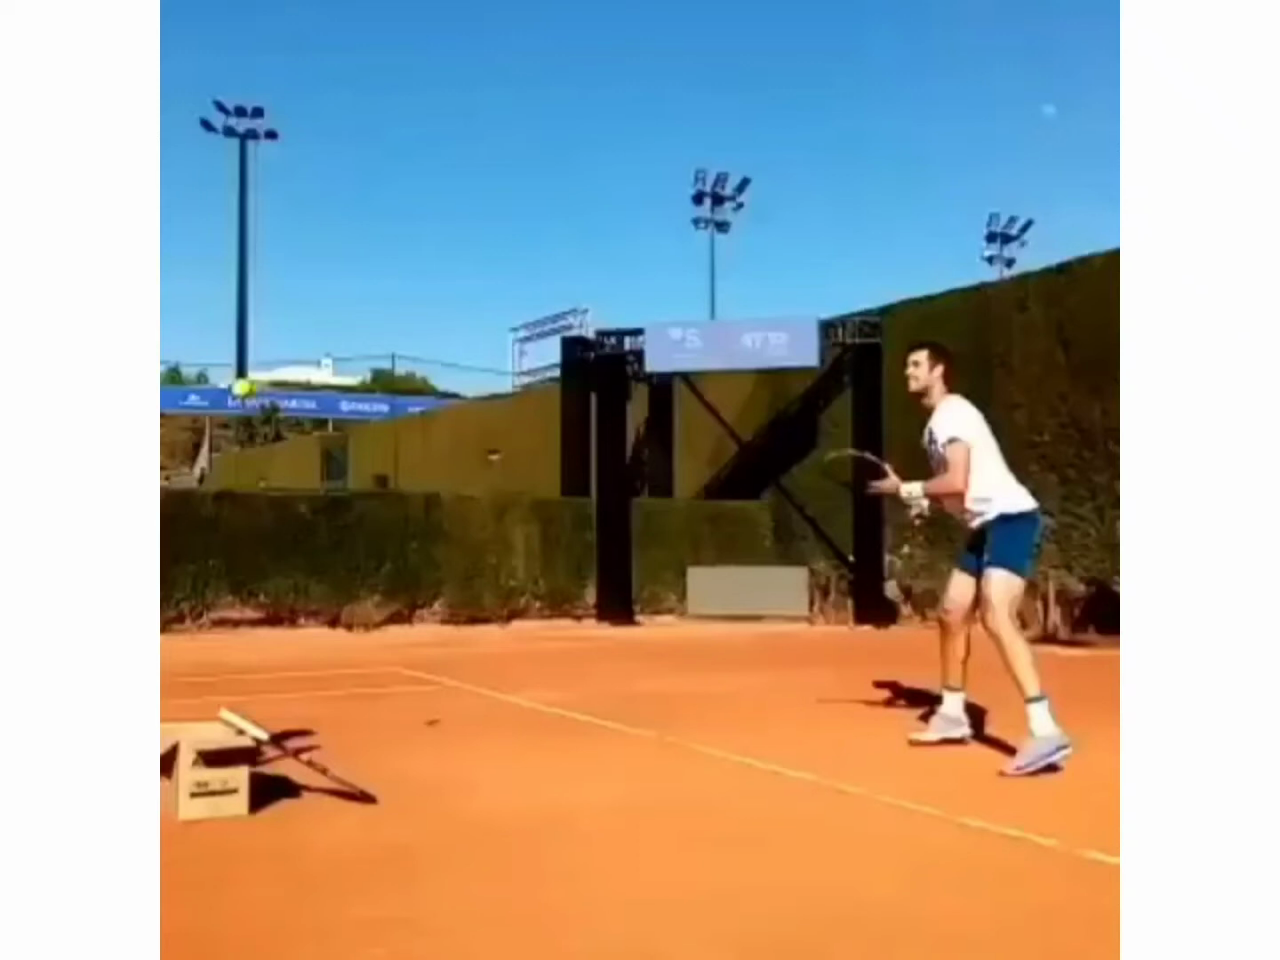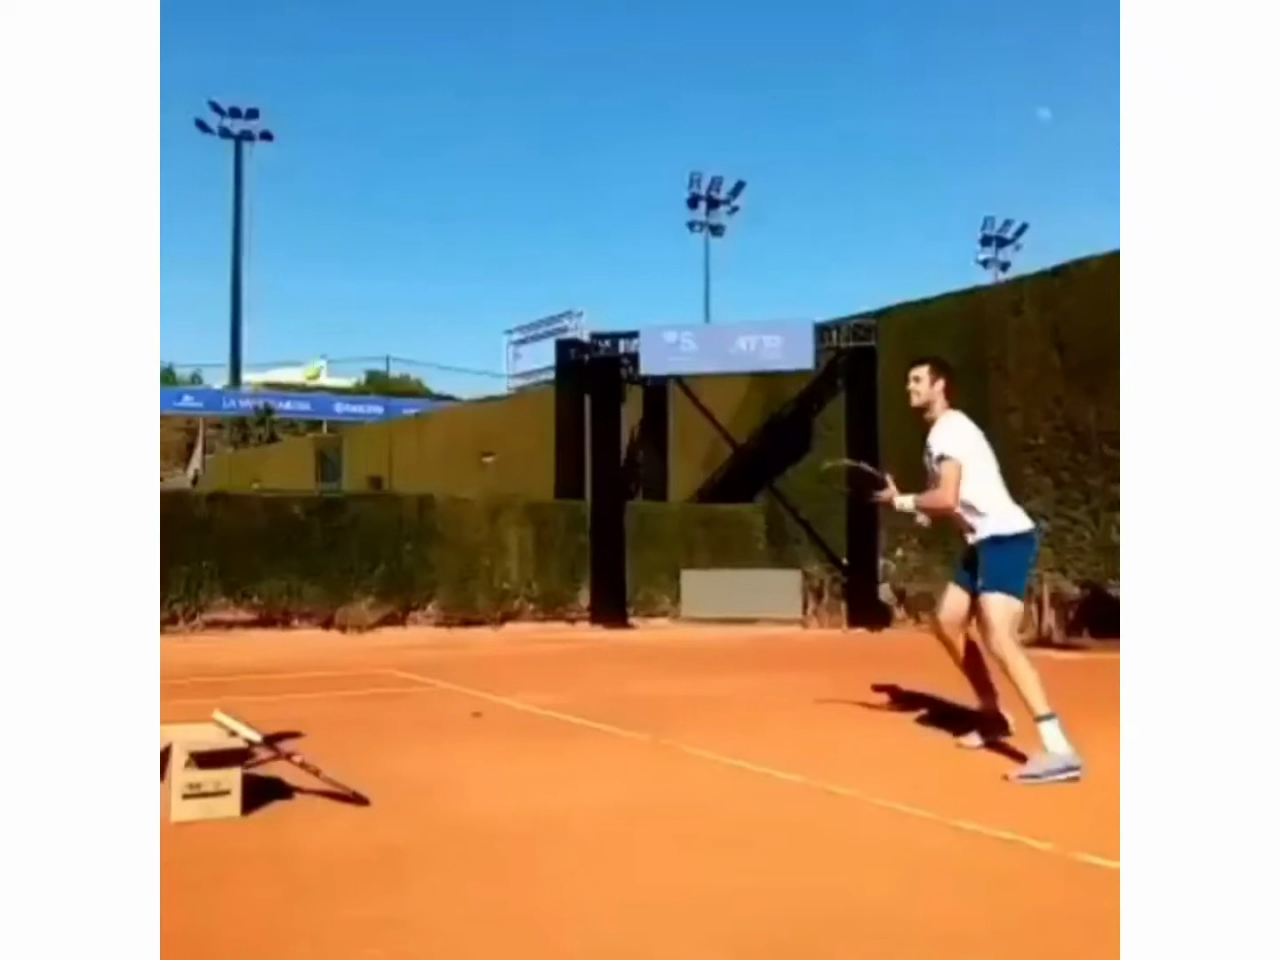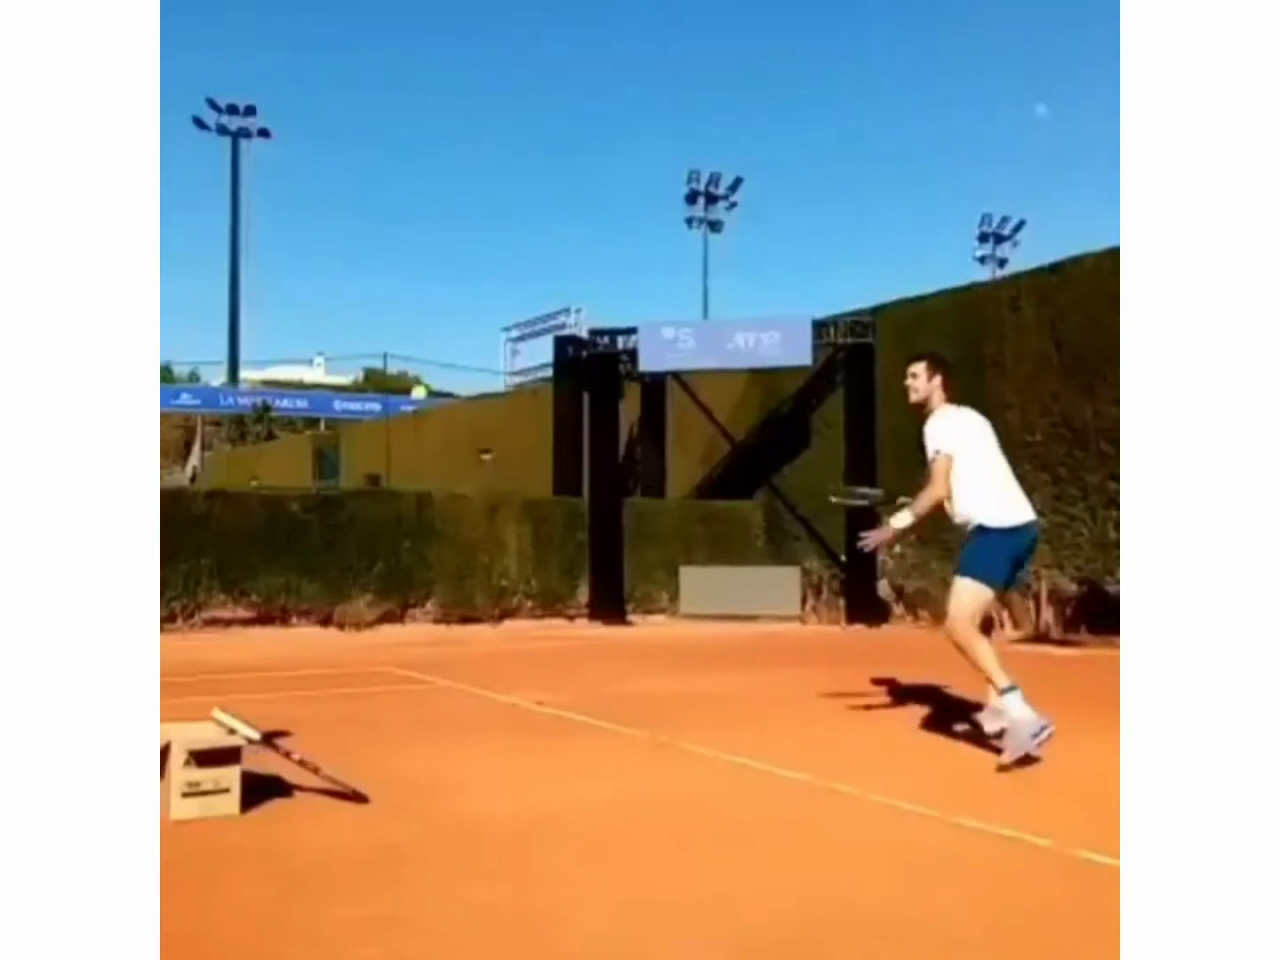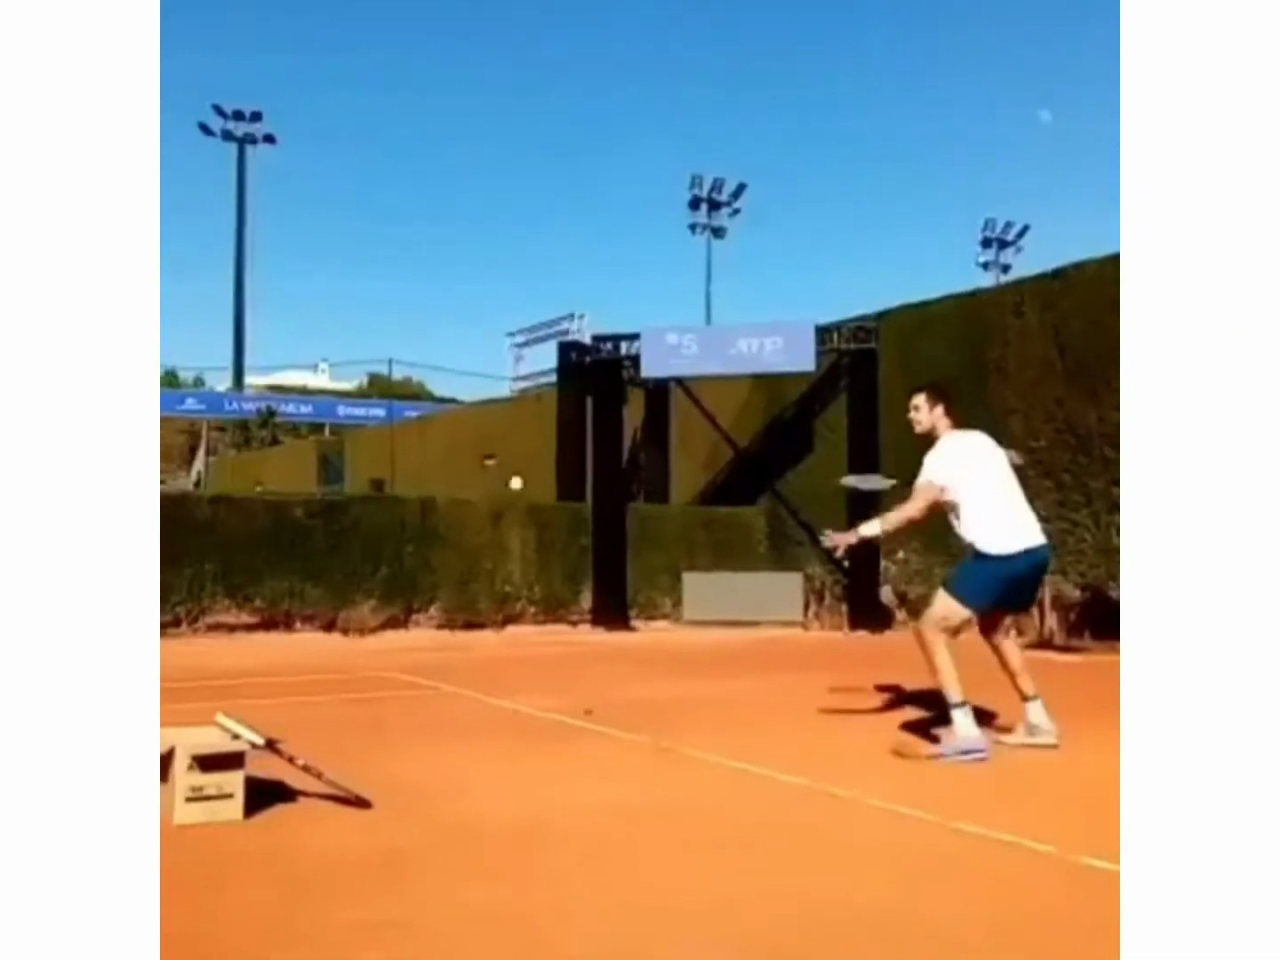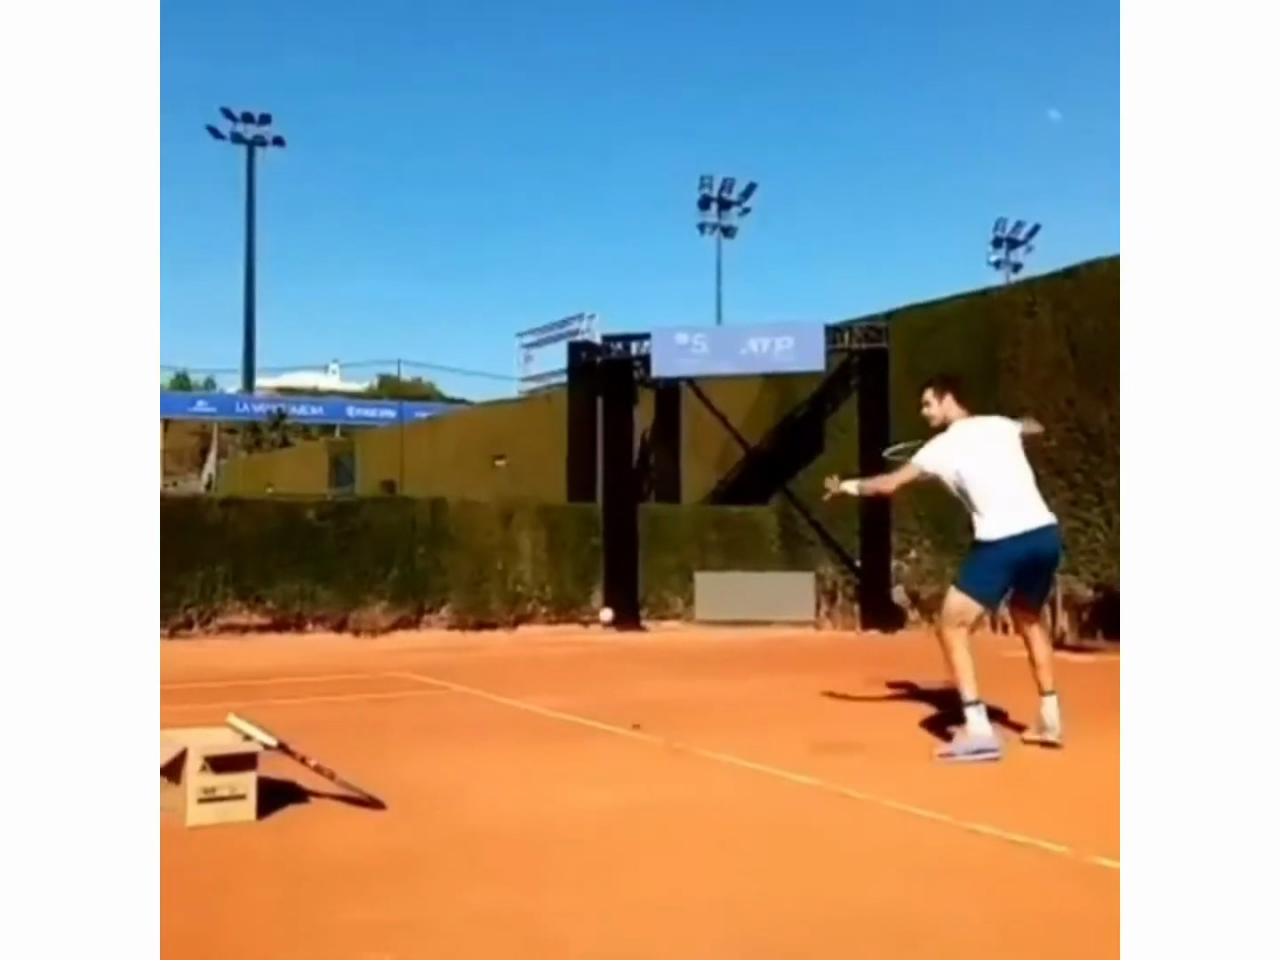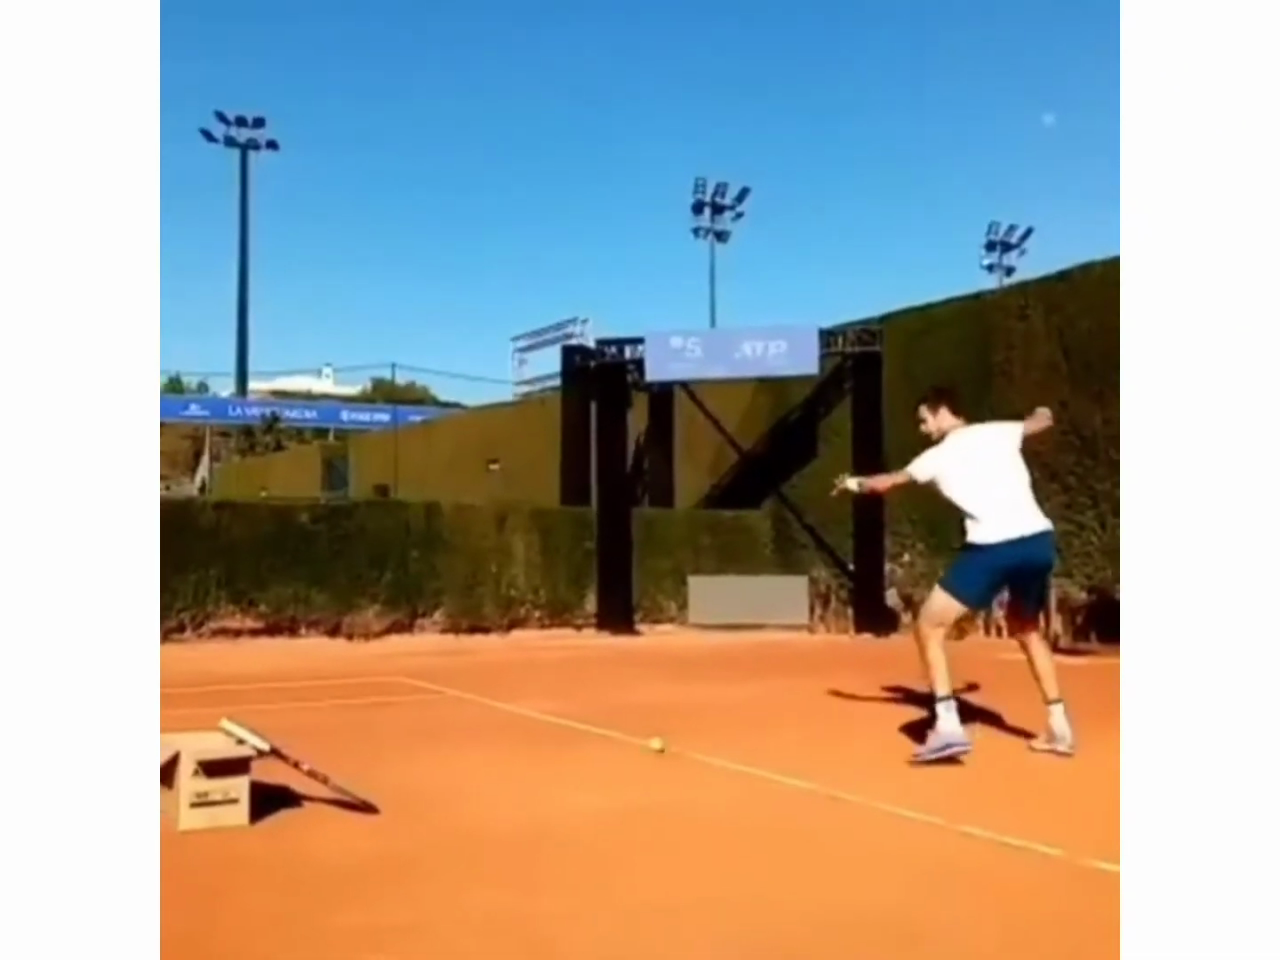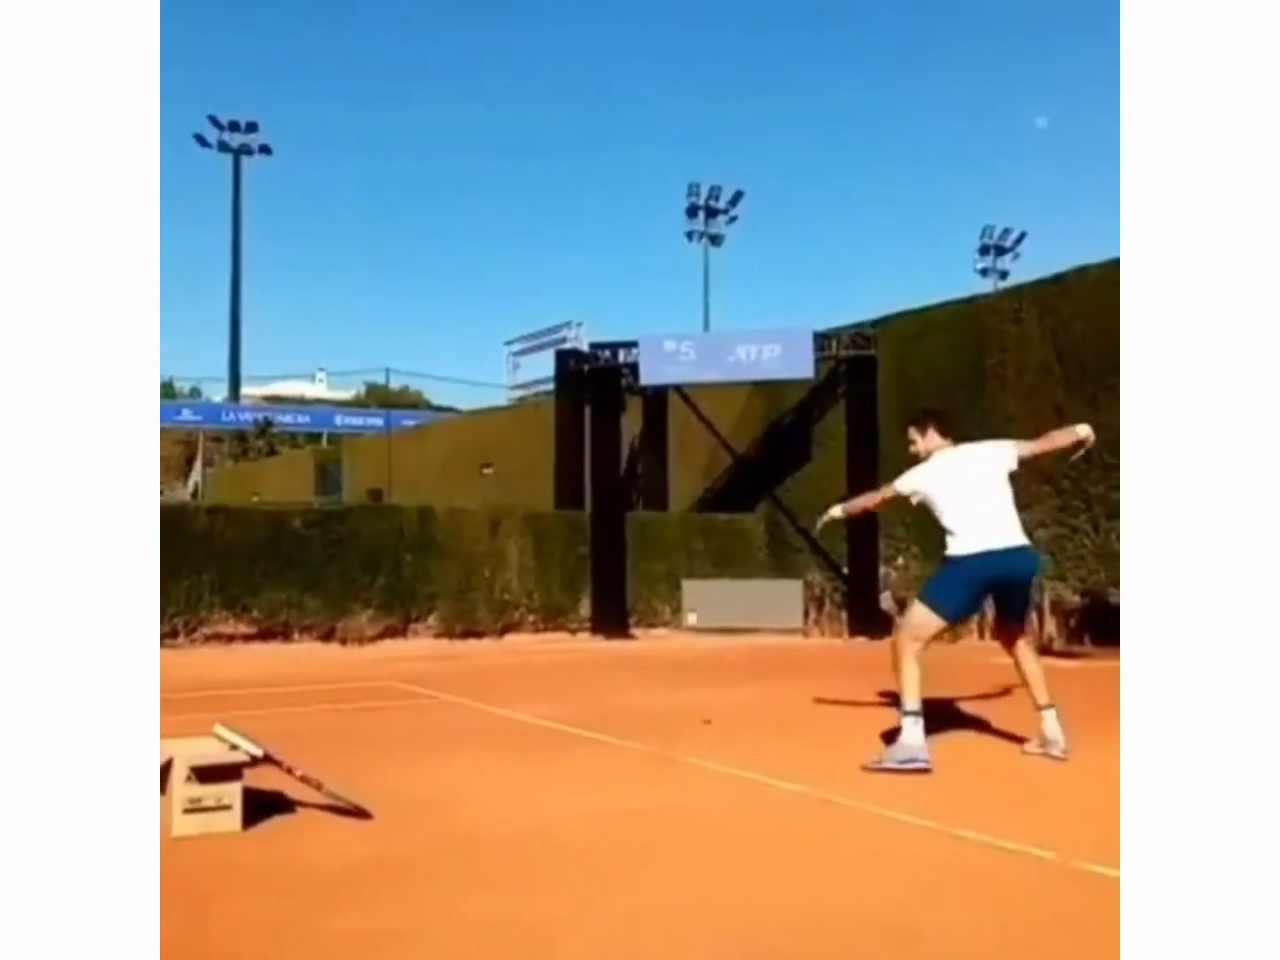
dt=0.4s
person 1, frame 1
left shoulder: (953, 412)
right shoulder: (935, 423)
left elbow: (957, 482)
left wrist: (906, 489)
right wrist: (924, 500)
left hip: (1010, 519)
right hip: (986, 525)
left knee: (997, 617)
right knee: (952, 614)
left ankle: (1045, 731)
right ankle: (952, 713)
person 1, frame 2
left shoulder: (948, 429)
right shoulder: (943, 432)
left elbow: (947, 498)
left wrist: (901, 501)
right wrist: (922, 509)
left hip: (1006, 539)
right hip: (986, 541)
left knee: (999, 640)
right knee: (947, 623)
left ankle: (1058, 751)
right ankle: (993, 716)
person 1, frame 3
left shoulder: (941, 422)
right shoulder: (966, 417)
left elbow: (938, 491)
left wrist: (896, 524)
left hip: (997, 529)
right hip: (1019, 524)
left knee: (959, 626)
right knee: (963, 617)
left ankle: (1024, 717)
right ankle: (999, 708)
person 1, frame 4
left shoulder: (942, 454)
right shoulder: (980, 440)
left elbow: (913, 509)
left wrist: (857, 533)
left hip: (998, 556)
right hip: (1035, 550)
left knee: (930, 631)
right knee: (996, 630)
left ankle: (966, 733)
right ankle: (1038, 723)
person 1, frame 5
left shoulder: (942, 446)
right shoulder: (999, 425)
left elbow: (889, 484)
right elbow: (1033, 427)
left wrist: (845, 486)
left hip: (1002, 542)
right hip: (1046, 534)
left knee: (952, 629)
right knee: (1028, 619)
left ankle: (978, 732)
right ankle: (1049, 719)
person 1, frame 6
left shoulder: (938, 456)
right shoulder: (1000, 432)
left elbow: (885, 482)
right elbow: (1043, 420)
left wrist: (852, 483)
right wrist: (1041, 412)
left hip: (993, 548)
right hip: (1039, 541)
left knee: (929, 628)
right knee: (1026, 629)
left ankle: (948, 727)
right ankle: (1059, 728)
person 1, frame 7
left shoulder: (924, 473)
right shoulder: (991, 451)
left elbow: (874, 499)
right elbow: (1044, 443)
left wrist: (838, 510)
right wrist: (1080, 432)
left hip: (971, 561)
right hip: (1019, 556)
left knee: (906, 642)
right knee: (1014, 638)
left ankle: (911, 742)
right ankle: (1051, 732)
